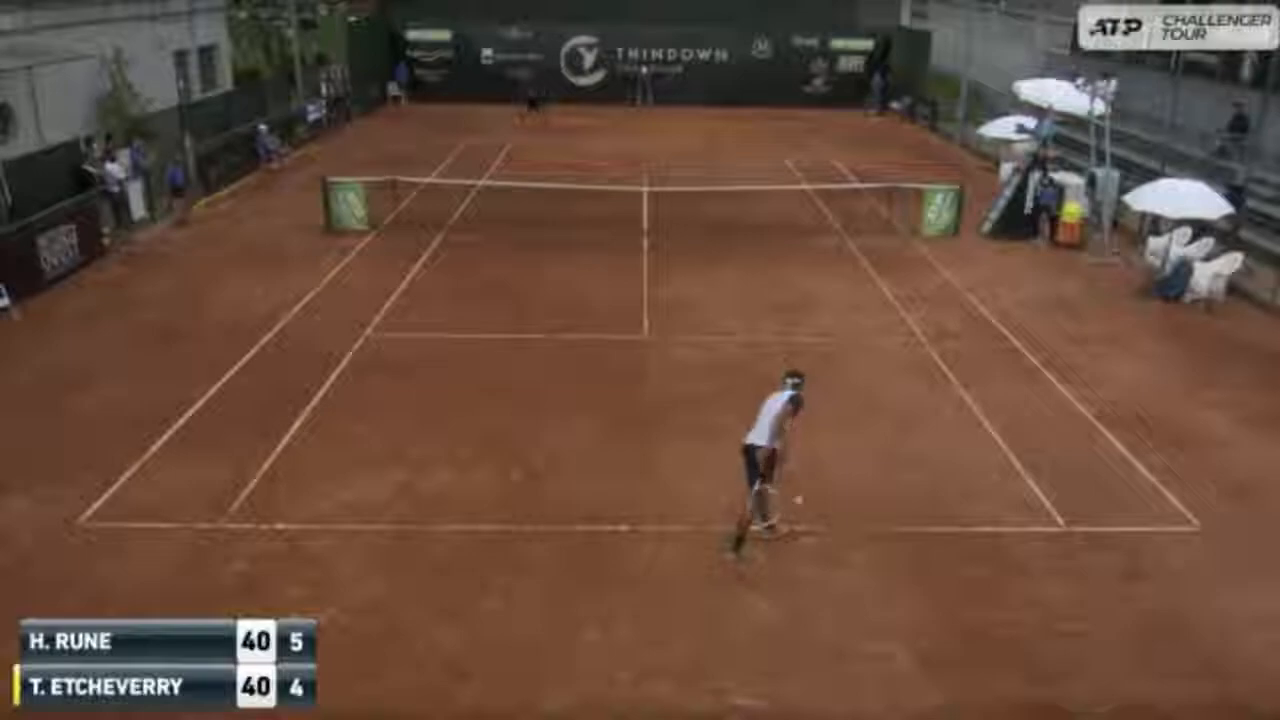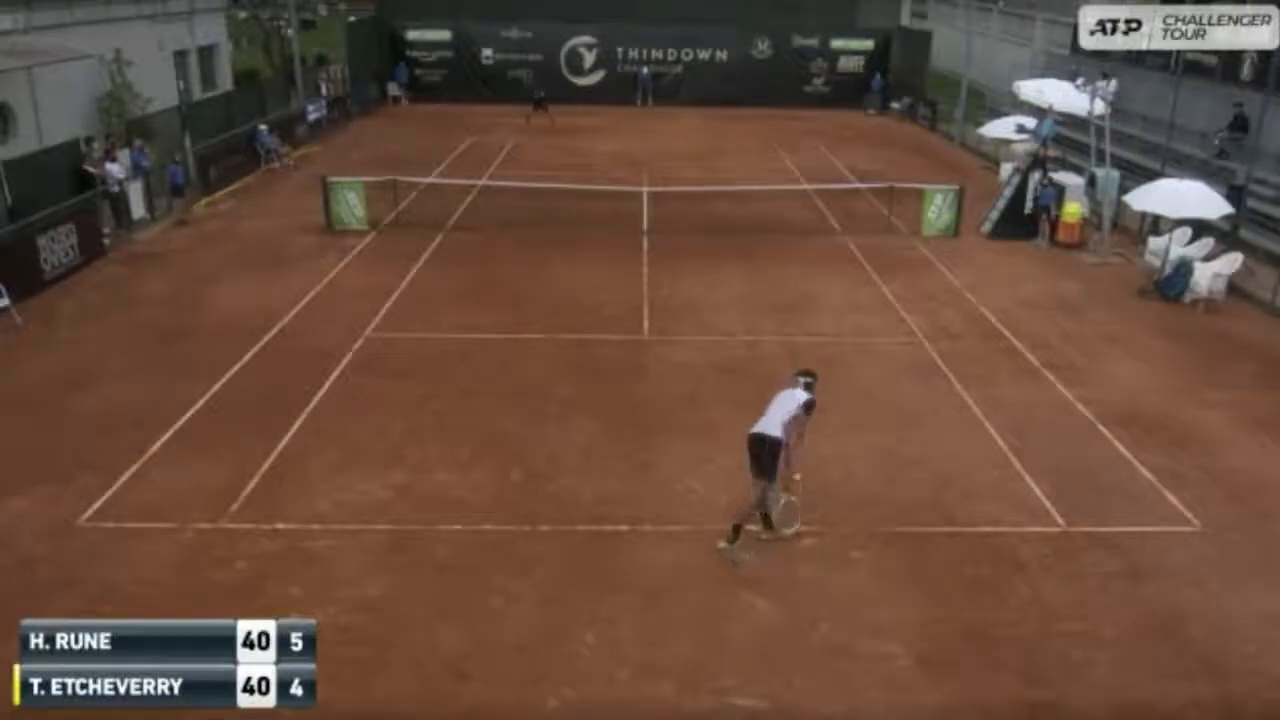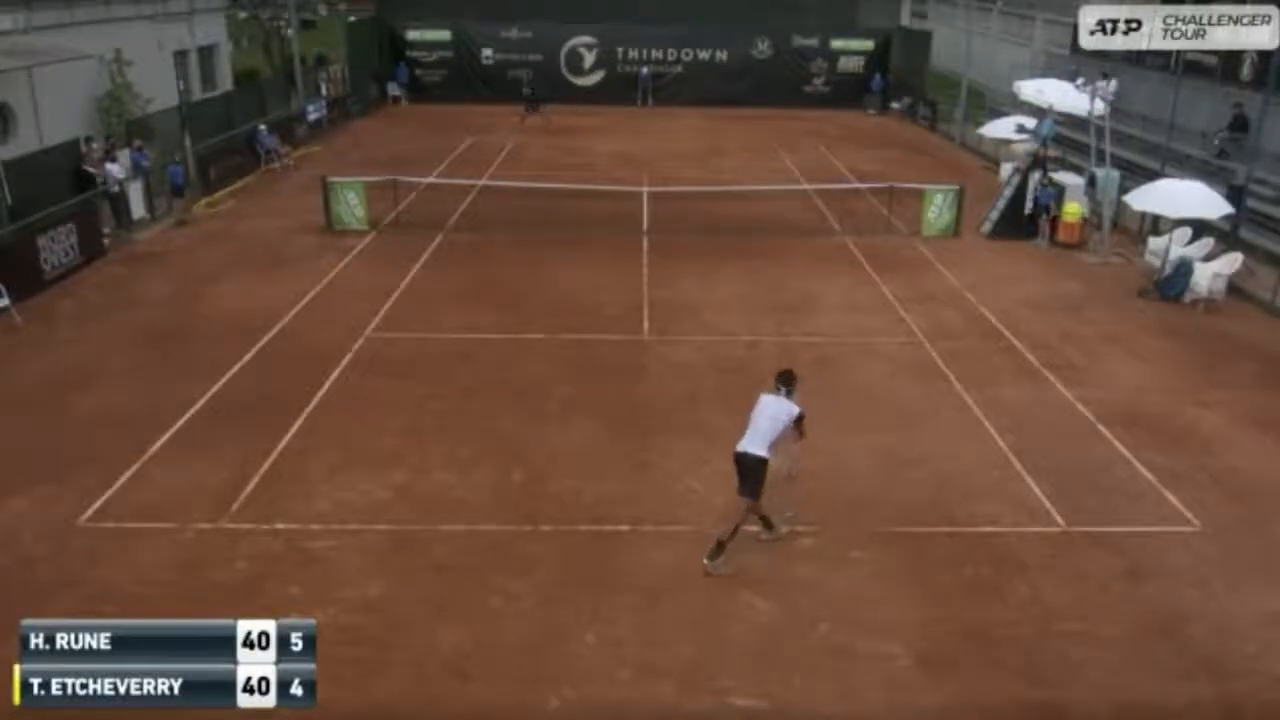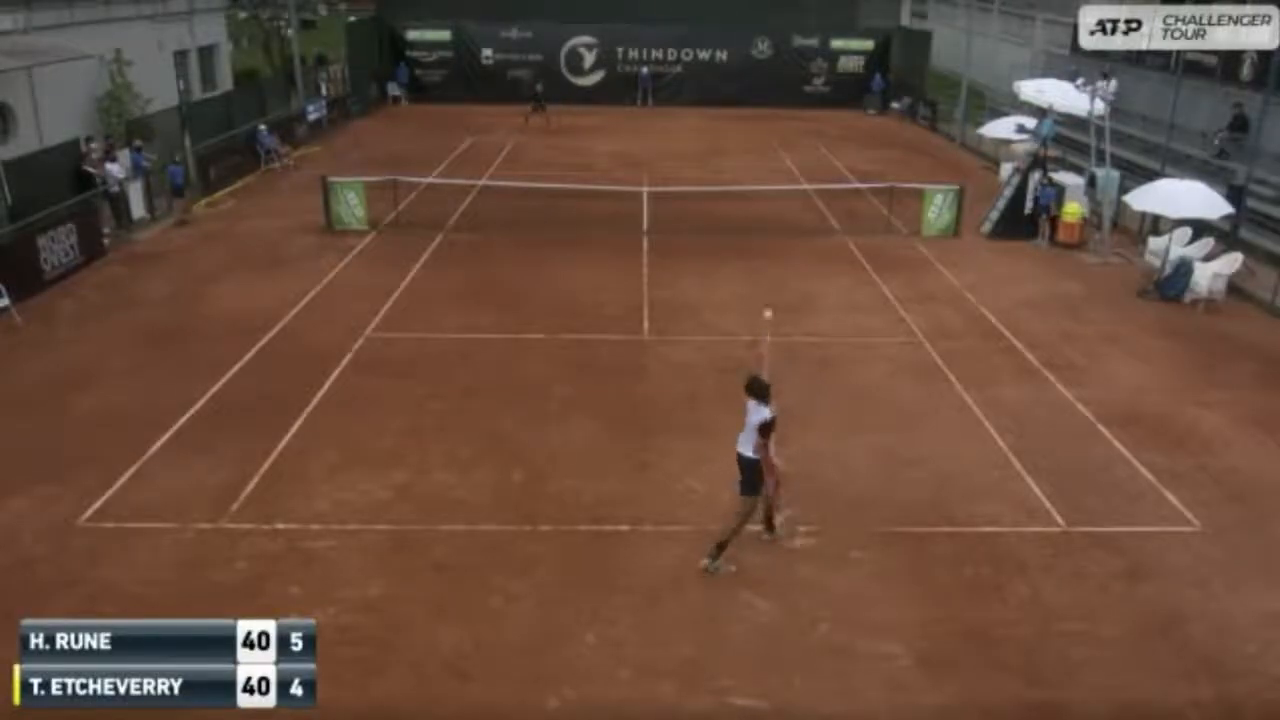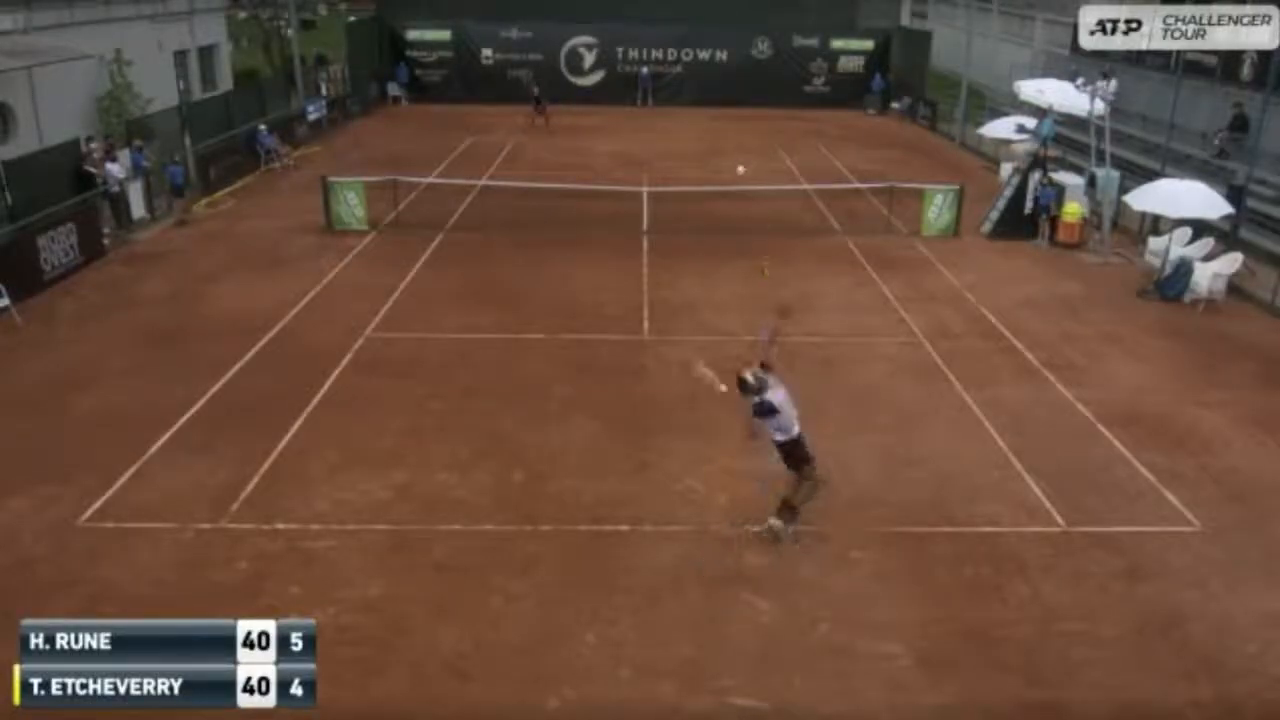
dt=0.7s
person 1, frame 1
left shoulder: (774, 397)
right shoulder: (795, 398)
right elbow: (779, 420)
left wrist: (778, 452)
right wrist: (768, 448)
left hip: (751, 445)
right hip: (762, 449)
left knee: (760, 490)
right knee: (755, 500)
left ankle: (768, 525)
right ankle: (734, 549)
person 1, frame 2
left shoulder: (784, 393)
right shoulder: (808, 399)
right elbow: (798, 430)
left wrist: (786, 456)
right wrist: (792, 466)
left hip: (755, 436)
right hip: (770, 441)
left knee: (761, 487)
right knee: (760, 495)
left ankle: (768, 527)
right ankle: (731, 540)
person 1, frame 3
left shoulder: (763, 398)
right shoulder: (795, 411)
right elbow: (800, 434)
right wrist: (794, 429)
left hip: (741, 452)
right hip: (756, 459)
left knee: (752, 498)
right knee: (744, 511)
left ankle: (770, 529)
right ankle: (712, 556)
person 1, frame 4
left shoulder: (754, 398)
right shoulder: (766, 419)
right elbow: (764, 453)
right wrist: (768, 484)
left hip: (747, 453)
right hip: (751, 461)
left knee: (774, 484)
right knee: (745, 512)
left ankle: (770, 528)
right ankle: (712, 559)
person 1, frame 5
left shoulder: (765, 376)
right shoulder: (761, 405)
left elbow: (767, 357)
left hip: (792, 436)
right hip: (789, 440)
left knee: (802, 477)
right knee: (812, 481)
left ankle: (781, 517)
right ankle: (780, 518)
